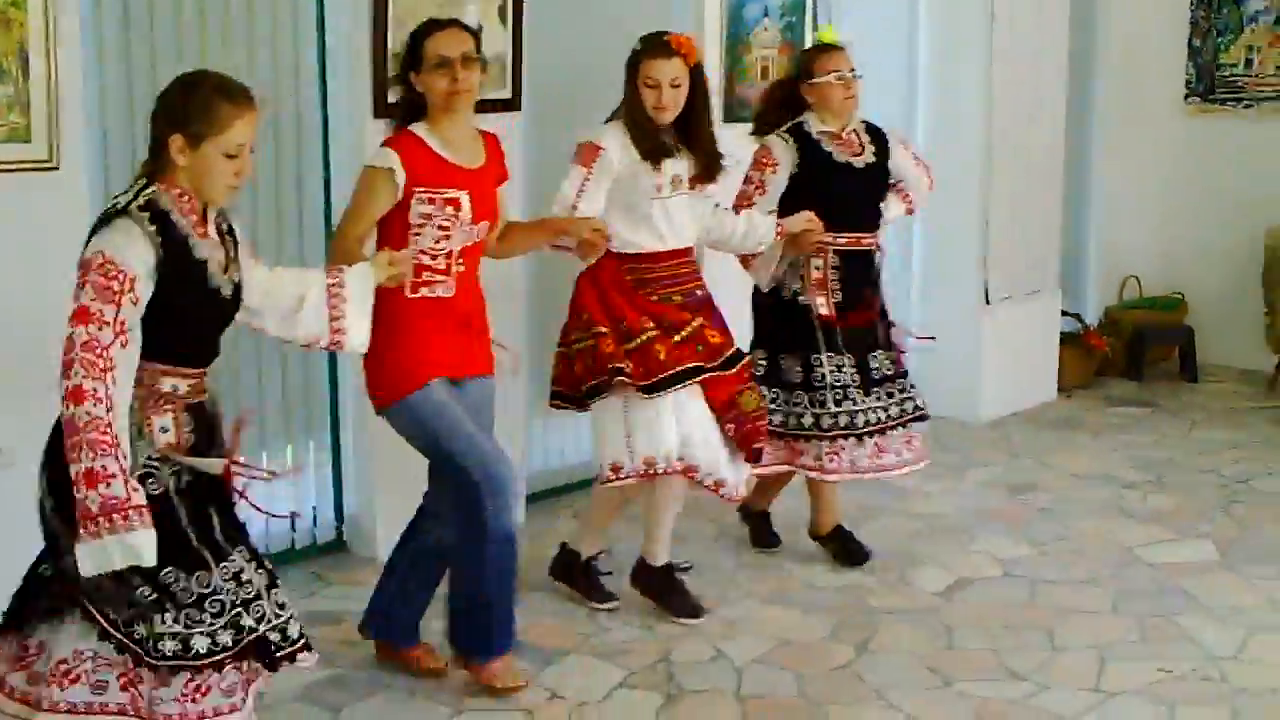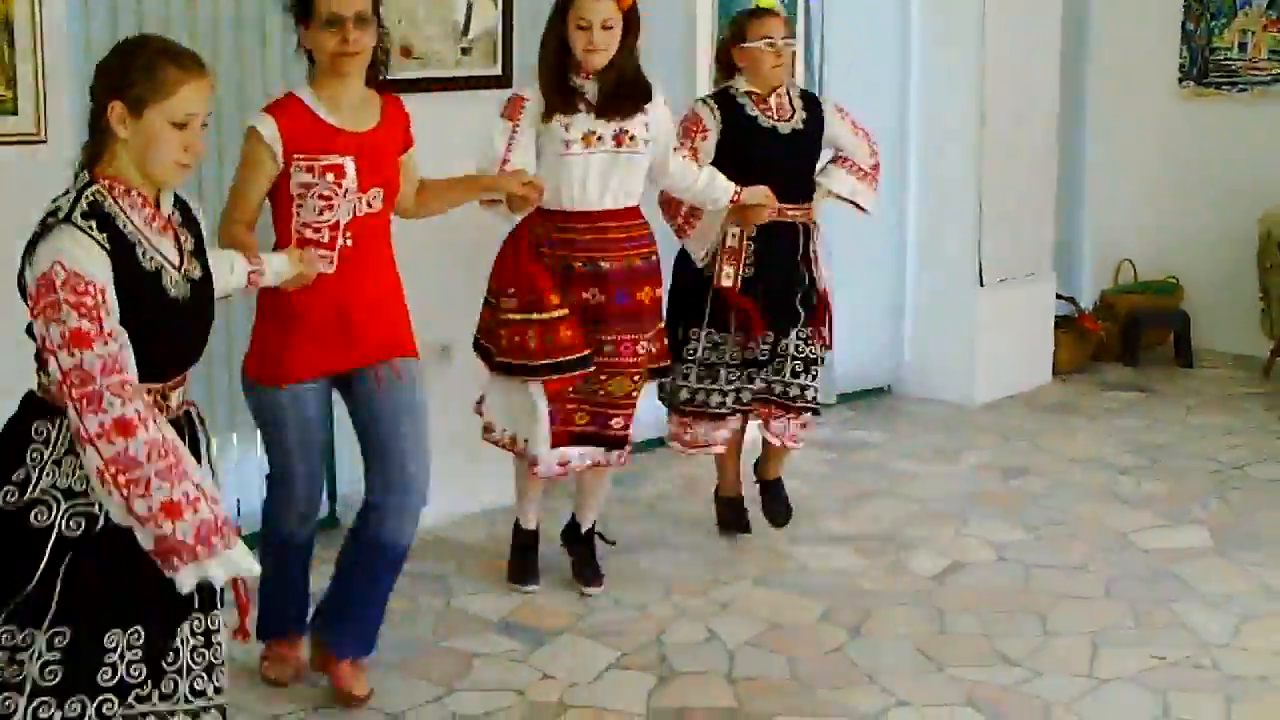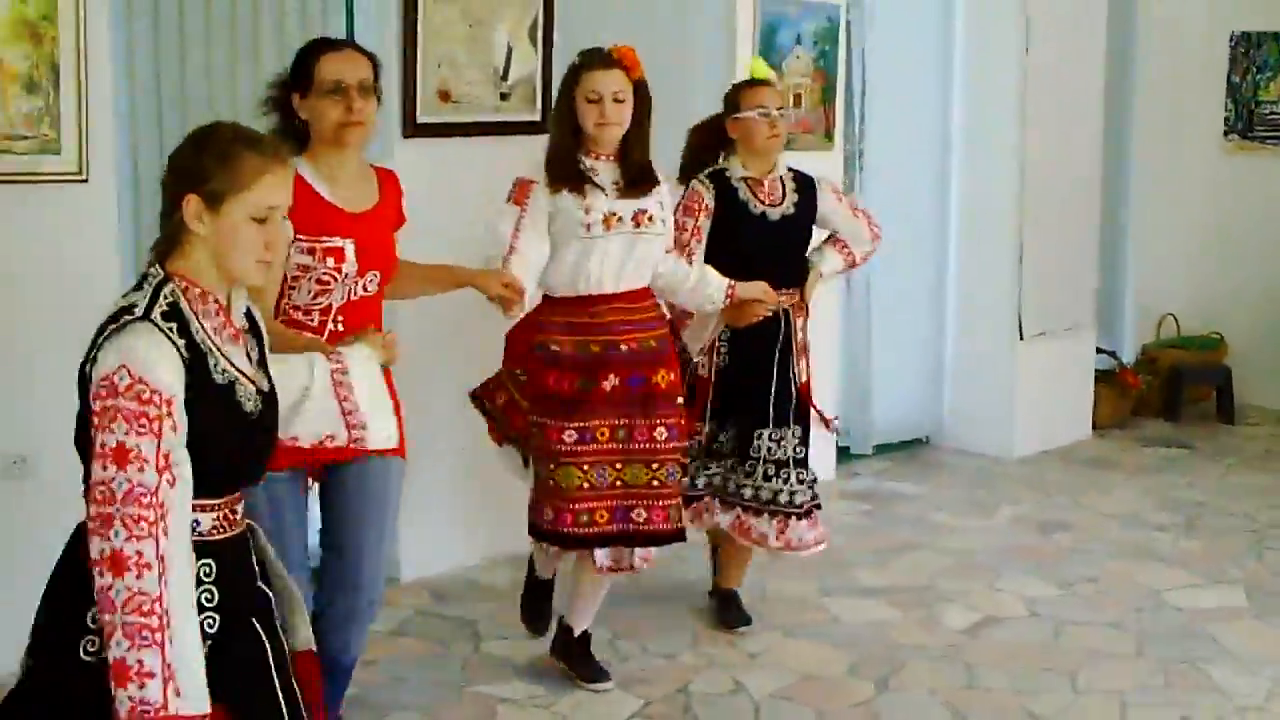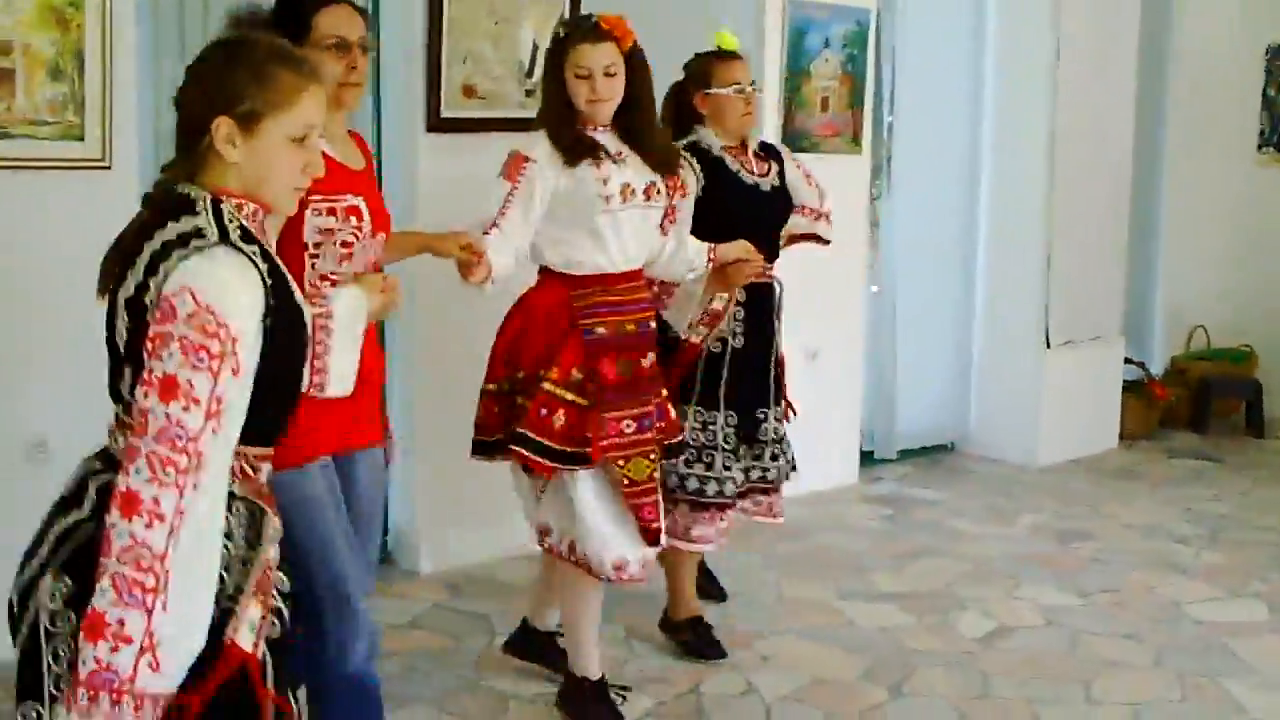
dt=0.3s
person 1, frame 1
left shoulder: (490, 150)
right shoulder: (396, 158)
right elbow: (344, 247)
left wrist: (560, 226)
left hip: (467, 344)
right hip: (405, 352)
left knee: (456, 494)
right knee: (492, 481)
left ankle: (389, 627)
right ankle: (483, 643)
person 1, frame 2
left shoulder: (392, 115)
right shoulder: (278, 125)
right elbow: (235, 226)
left wrist: (492, 181)
left hip: (379, 329)
right hip: (292, 336)
left knee: (403, 487)
right knee: (295, 498)
left ankle: (341, 640)
right ankle: (283, 630)
person 1, frame 3
left shoulder: (387, 190)
right shoulder: (279, 198)
left wrist: (470, 278)
right wrist: (332, 354)
left hip: (366, 419)
left knee: (353, 607)
person 1, frame 4
left shoulder: (359, 153)
left wrist: (429, 242)
right wrist: (336, 319)
left hip: (358, 402)
right hip: (286, 410)
left knee: (344, 592)
right knee: (344, 614)
person 2, frame 1
left shoulder: (213, 229)
right shoulder: (128, 237)
left elbow: (270, 296)
right elbow: (92, 376)
left wrist: (365, 277)
right wrist: (111, 503)
left hip: (174, 439)
right hip: (125, 450)
person 2, frame 2
left shoulder: (176, 215)
right shoulder: (73, 243)
right elbow: (108, 408)
left wrist: (276, 268)
right wrist: (207, 539)
left hip: (163, 442)
right hip: (72, 485)
person 2, frame 3
left shoulder: (234, 315)
right shoulder: (144, 347)
right elbow: (136, 533)
left wrist: (355, 368)
left hip: (223, 585)
right hip: (141, 610)
person 2, frame 4
left shoulder: (186, 236)
right shoulder: (215, 269)
right elbow: (164, 475)
left wrist: (347, 309)
left hip: (196, 559)
right hip: (159, 575)
person 3, frame 1
left shoulder: (691, 146)
right shoulder: (607, 143)
left elbow: (706, 220)
right elbow: (569, 218)
left wrist: (779, 229)
left hip: (681, 287)
right hip: (623, 289)
left knee: (654, 434)
right knee: (671, 425)
left ankle: (577, 556)
right ankle: (656, 565)
person 3, frame 2
left shoulder: (645, 98)
right shoulder: (535, 99)
left elbow: (670, 166)
right elbow: (505, 176)
left wrist: (735, 194)
right wrist: (512, 194)
left hip: (626, 254)
right hip: (550, 253)
left knee: (605, 404)
right knee: (548, 400)
left ankle: (584, 530)
right ankle: (526, 530)
person 3, frame 3
left shoulder: (649, 180)
right shoulder: (543, 180)
right elbow: (520, 258)
left wrist: (732, 291)
left hip: (642, 343)
right hip: (565, 339)
left knee: (635, 497)
right knee: (567, 493)
left ankle: (575, 634)
right ankle: (543, 572)
person 3, frame 4
left shoulder: (642, 151)
right shoulder: (541, 154)
right elbow: (506, 231)
left wrist: (713, 255)
right wrist: (481, 263)
left hip: (627, 326)
right hip: (566, 326)
left knee: (613, 496)
right knee: (593, 501)
left ankle: (539, 628)
person 4, frame 1
left shoulder: (879, 142)
right shoulder: (785, 147)
left elbow: (919, 180)
right elbow: (746, 218)
left wrist: (879, 221)
left hip: (860, 285)
right hip: (804, 287)
left knee: (835, 407)
right knee: (824, 400)
left ankle: (757, 501)
right ankle: (827, 523)
person 4, frame 2
left shoulder: (815, 109)
right shoulder: (712, 112)
left elbow: (865, 153)
right elbow: (678, 189)
left wrist: (823, 191)
right wrist: (729, 215)
left hip: (791, 255)
right hip: (731, 257)
left knee: (785, 374)
right knee: (726, 374)
left ankle: (771, 471)
right ankle: (729, 486)
person 4, frame 3
left shoulder: (807, 188)
right shoulder: (705, 191)
left elbow: (863, 232)
left wrist: (816, 272)
right wrist: (729, 308)
left hip: (779, 343)
right hip: (715, 343)
left knee: (765, 467)
right knee: (712, 465)
left ankle: (726, 583)
right ankle: (716, 534)
person 4, frame 4
left shoulder: (773, 159)
right shoulder: (685, 165)
left elbow: (814, 203)
left wrist: (780, 236)
left hip: (755, 319)
left knee: (743, 450)
right knee: (695, 454)
left ankle: (690, 553)
right ankle: (681, 610)
